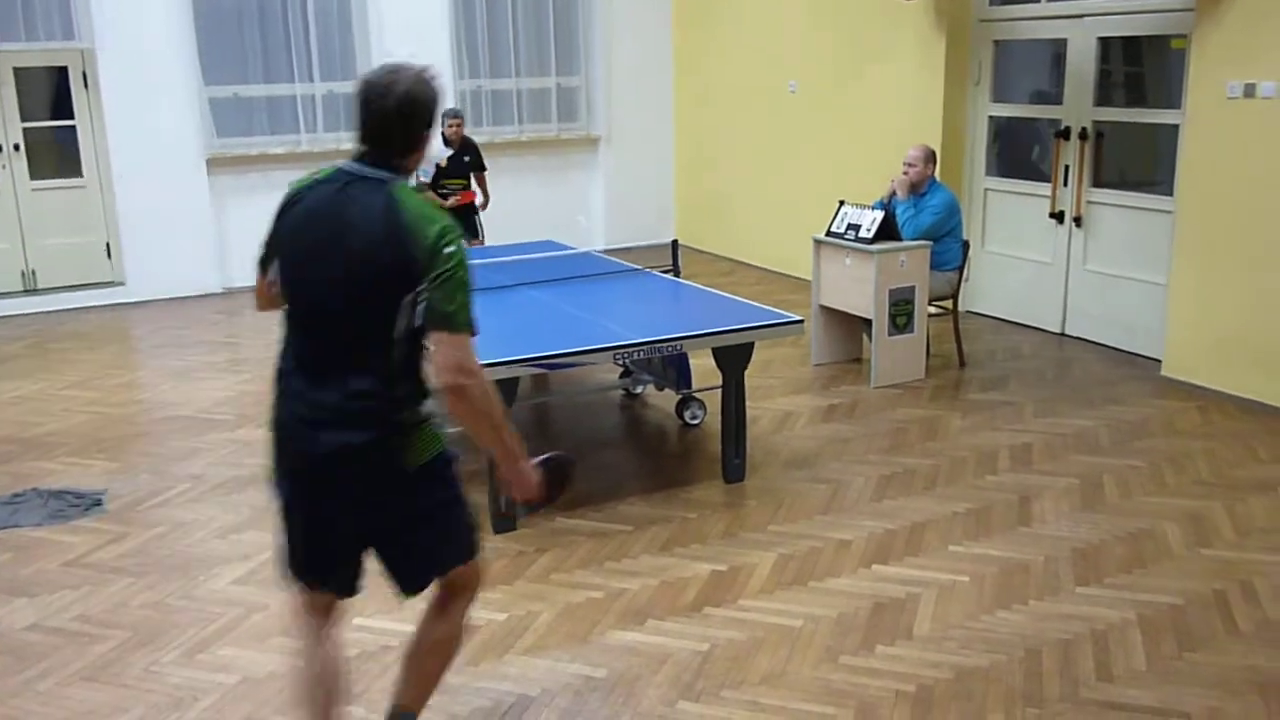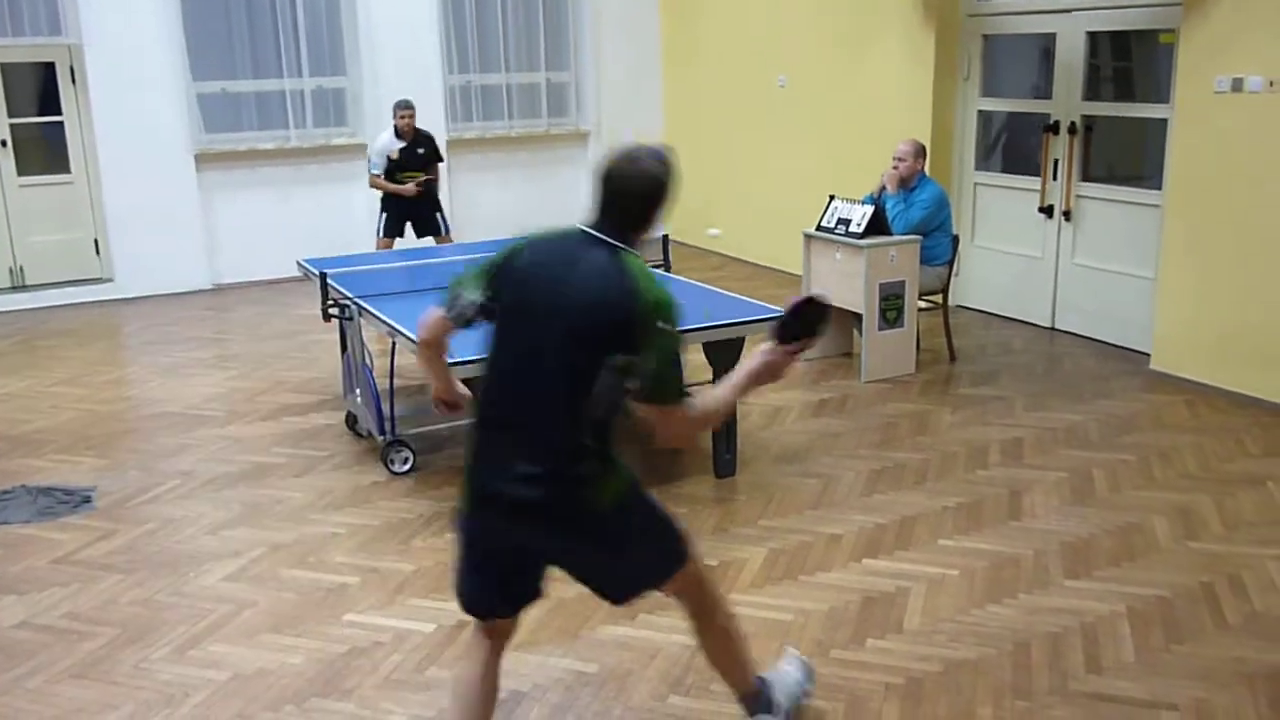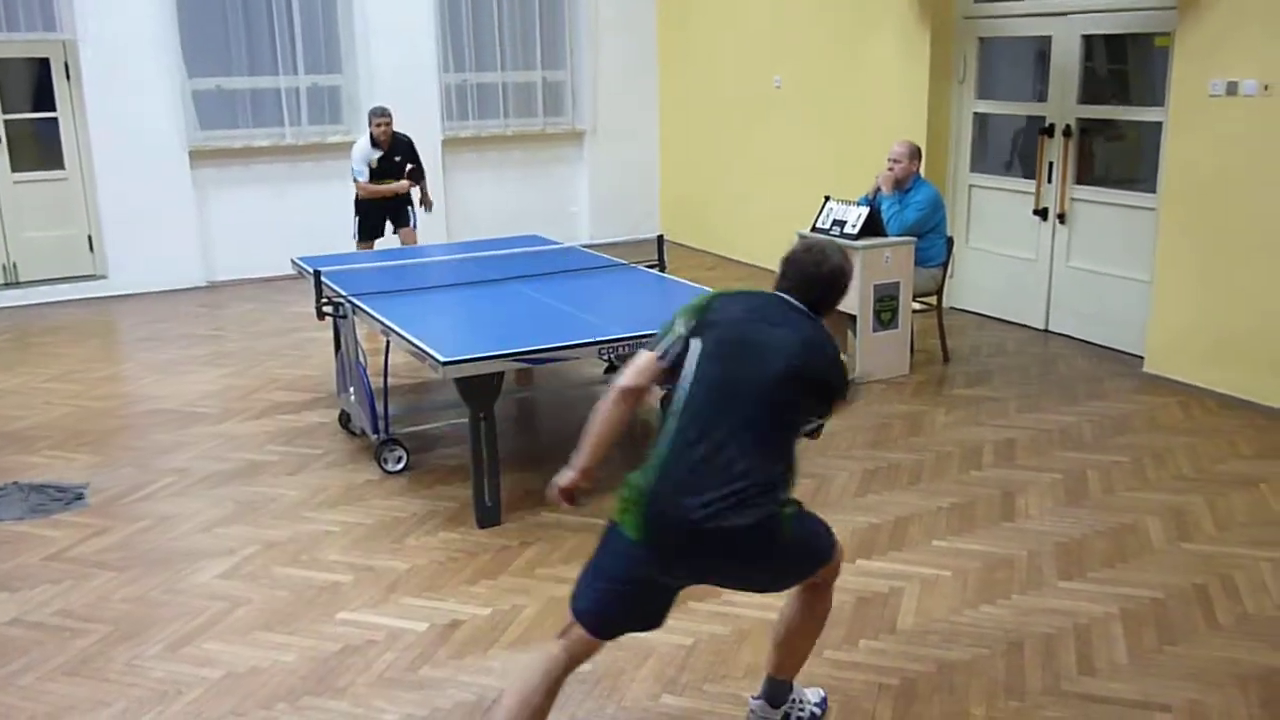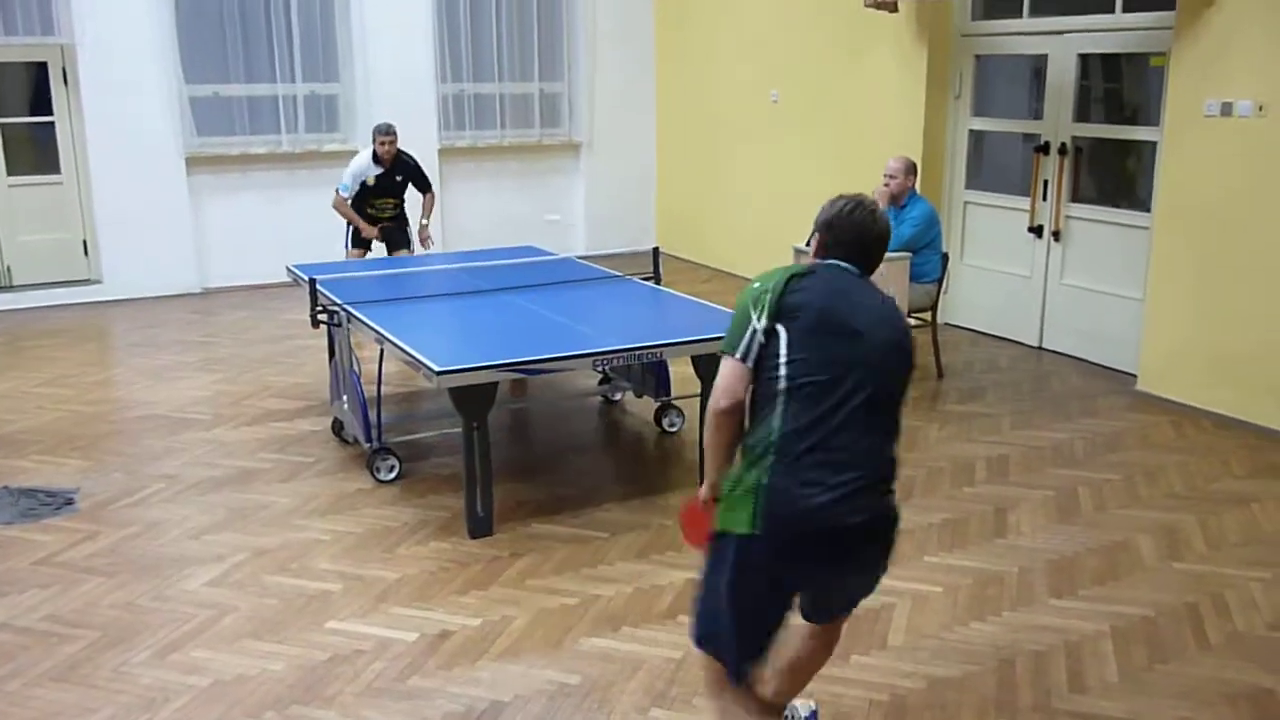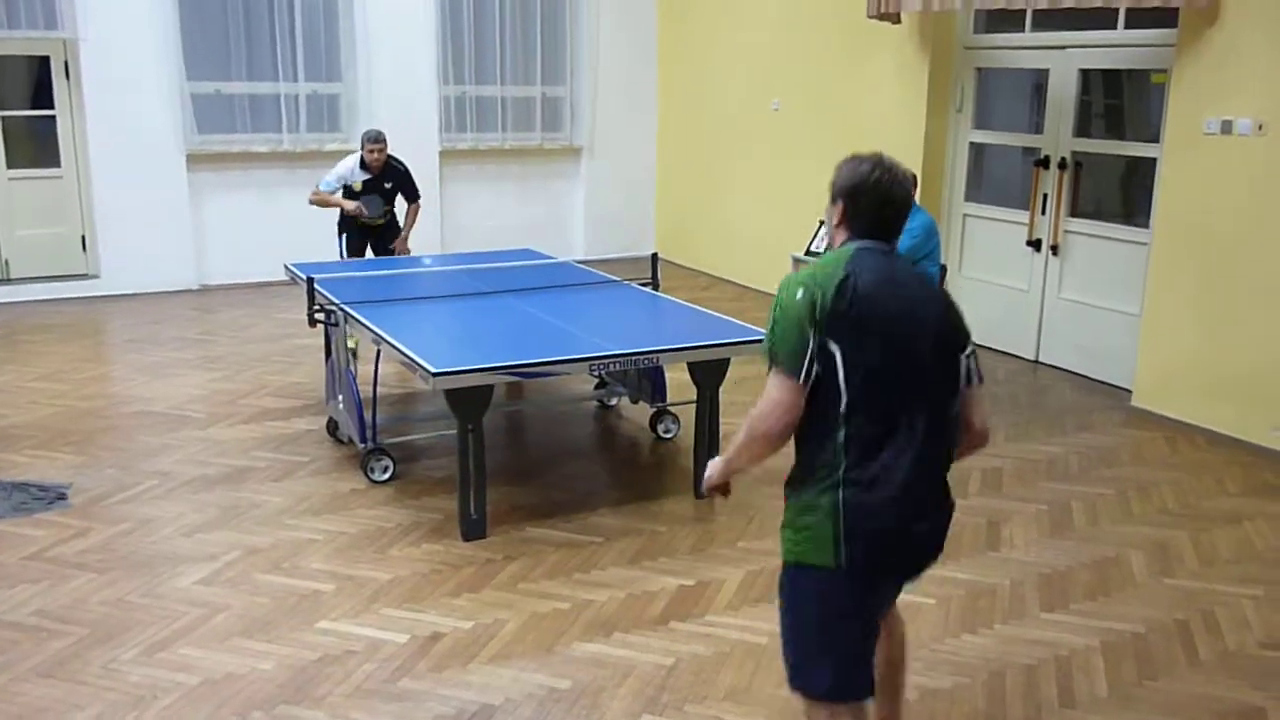
dt=0.3s
person 1, frame 1
left shoulder: (301, 200)
right shoulder: (430, 230)
left elbow: (270, 295)
right elbow: (455, 378)
right wrist: (512, 463)
left hip: (300, 448)
right hip: (393, 451)
left knee: (317, 614)
right knee: (460, 584)
person 1, frame 2
left shoulder: (522, 255)
right shoulder: (647, 299)
left elbow: (431, 332)
right elbow: (673, 428)
left wrist: (440, 384)
right wrist: (752, 371)
left hip: (490, 490)
right hip: (582, 494)
left knee: (488, 634)
right knee: (693, 585)
person 1, frame 3
left shoulder: (711, 307)
right shoulder: (827, 363)
left elbow: (630, 387)
left wrist: (578, 467)
left hip: (657, 516)
right hip: (751, 531)
left knee: (571, 646)
right knee: (822, 562)
person 1, frame 4
left shoulder: (779, 286)
right shoulder: (894, 323)
left elbow: (726, 402)
left wrist: (713, 485)
left hip: (770, 509)
right hip: (862, 520)
right knee: (825, 614)
person 1, frame 5
left shoulder: (812, 285)
right shoulder: (937, 301)
left elbow: (778, 417)
right elbow: (973, 429)
left wrist: (725, 466)
left hip: (836, 520)
right hip: (921, 517)
right knee: (873, 606)
